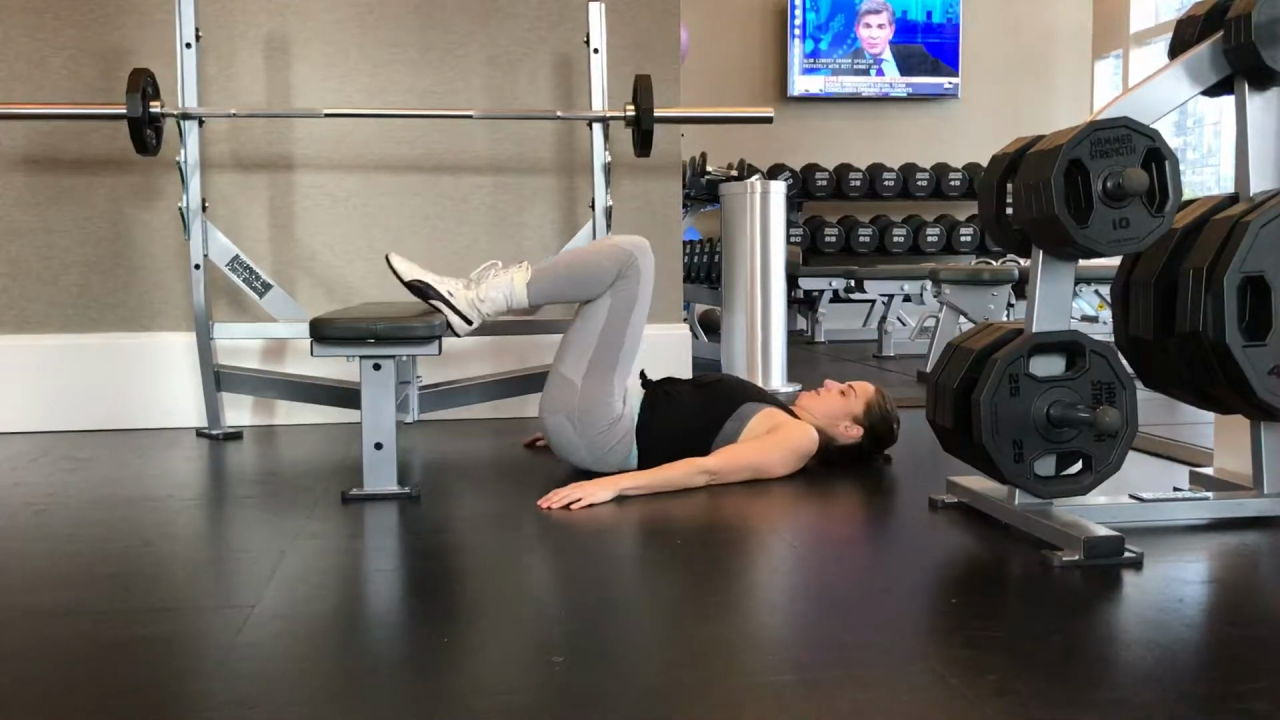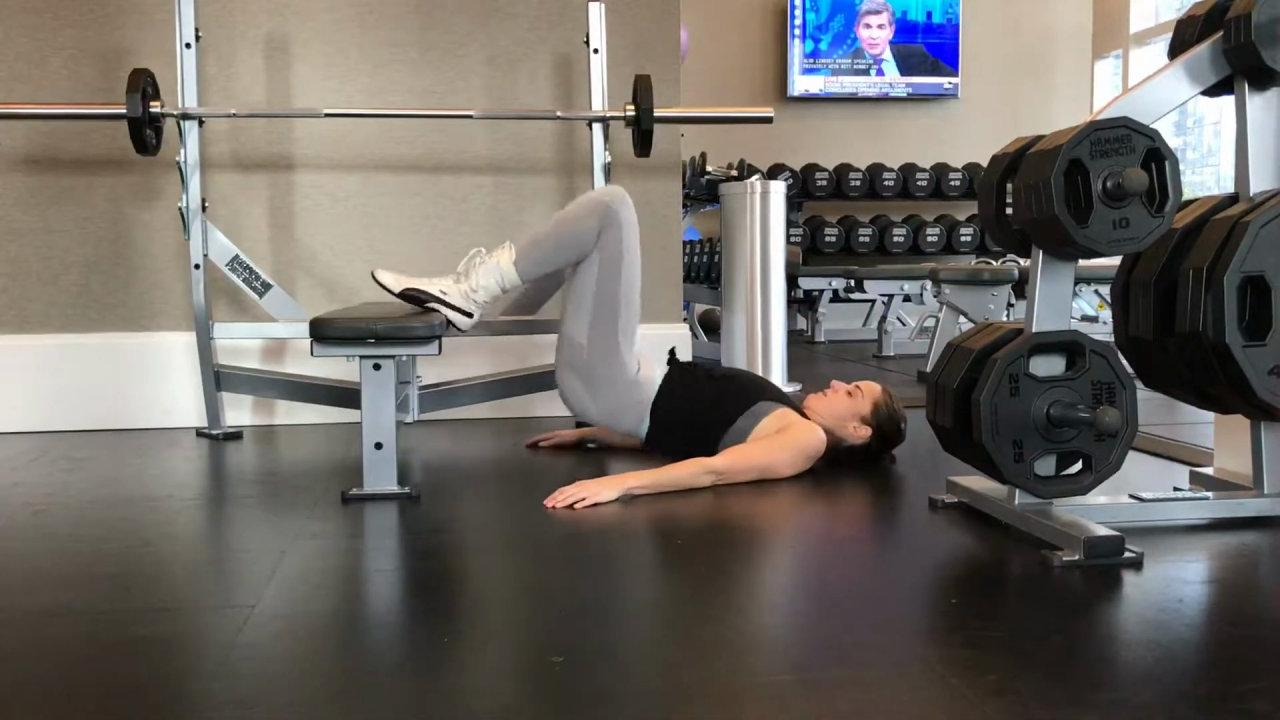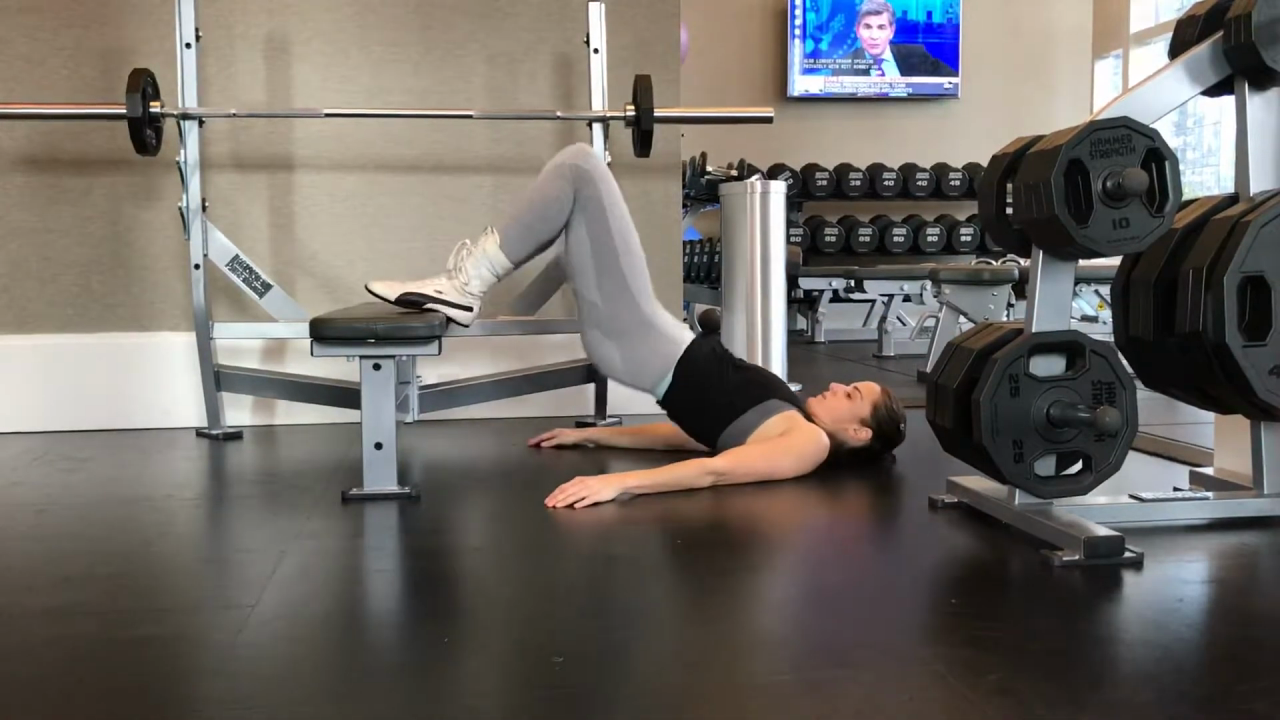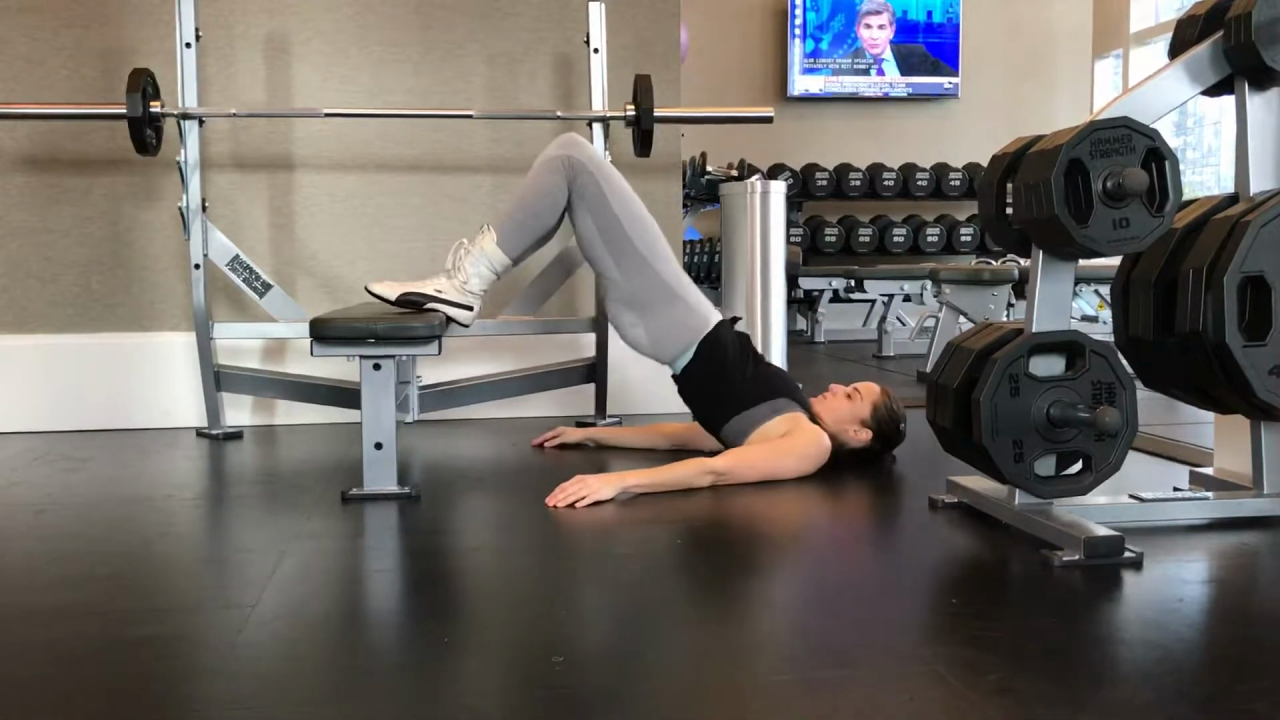
dt=0.2s
person 1, frame 1
left shoulder: (799, 439)
right shoulder: (777, 420)
left elbow: (708, 470)
left wrist: (612, 485)
left hip: (596, 430)
right hip: (605, 425)
left knee: (631, 256)
right knee: (627, 260)
left ankle: (474, 300)
right ankle: (473, 298)
person 1, frame 2
left shoulder: (807, 441)
right shoulder: (786, 421)
left elbow: (713, 469)
left wrist: (619, 485)
right wrist: (586, 433)
left hip: (613, 390)
right hip: (628, 392)
left knee: (611, 207)
left ankle: (469, 292)
right ankle: (469, 293)
person 1, frame 3
left shoulder: (810, 445)
right shoulder: (797, 423)
left elbow: (714, 471)
left wrist: (618, 483)
left hip: (637, 345)
right hip: (653, 349)
left knee: (581, 166)
left ankle: (464, 287)
right ankle: (464, 289)
person 1, frame 4
left shoulder: (811, 445)
right shoulder: (800, 424)
left elbow: (717, 470)
left wrist: (617, 482)
right hip: (672, 325)
left knee: (571, 156)
right knee: (574, 165)
left ankle: (466, 284)
right ankle: (465, 286)
